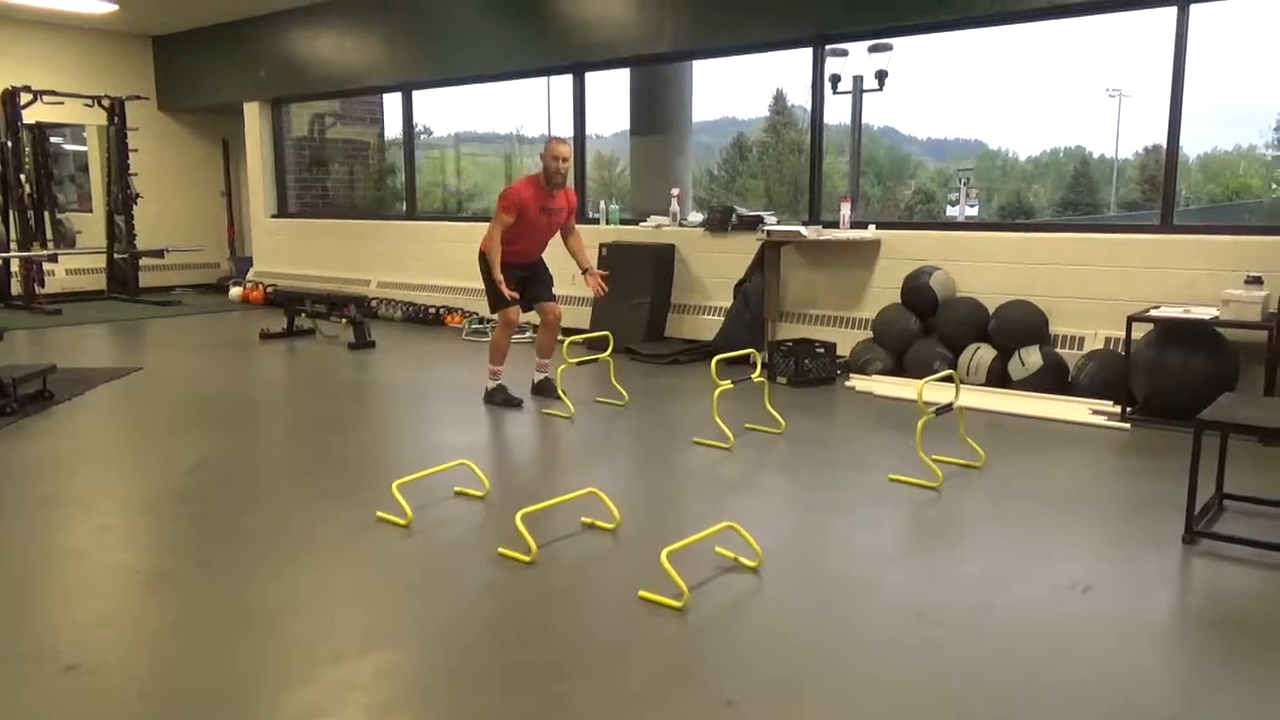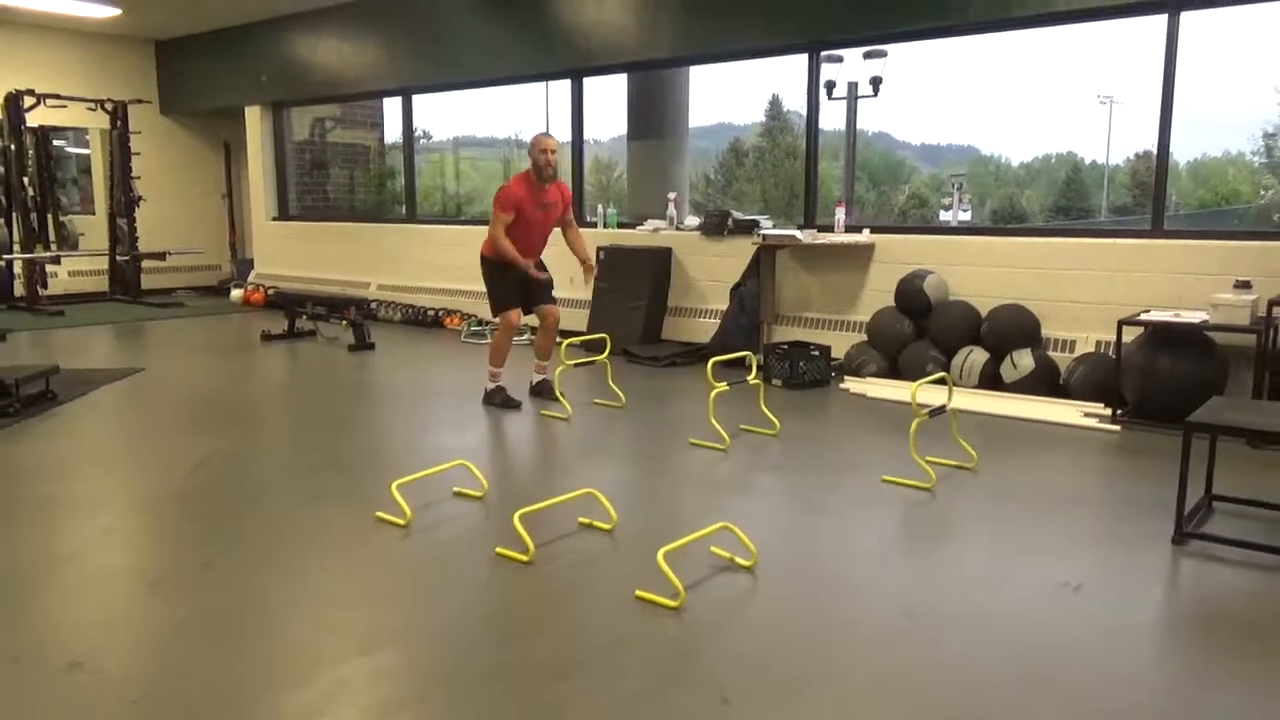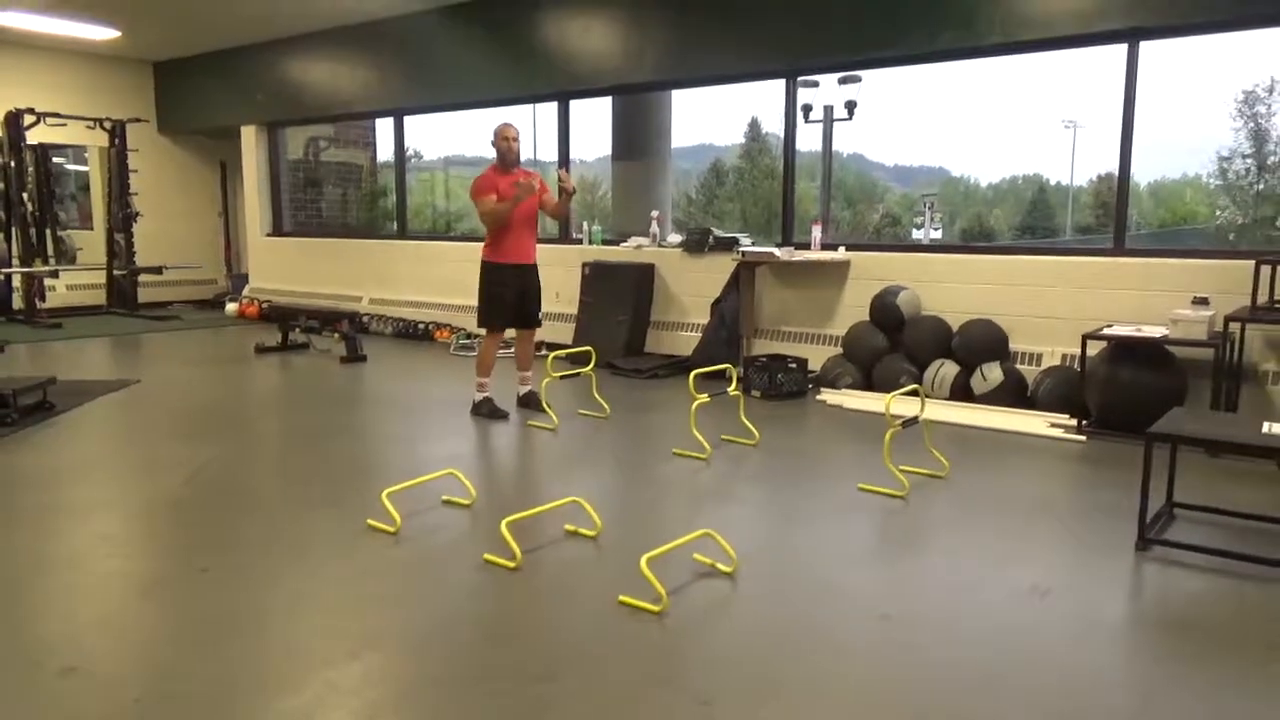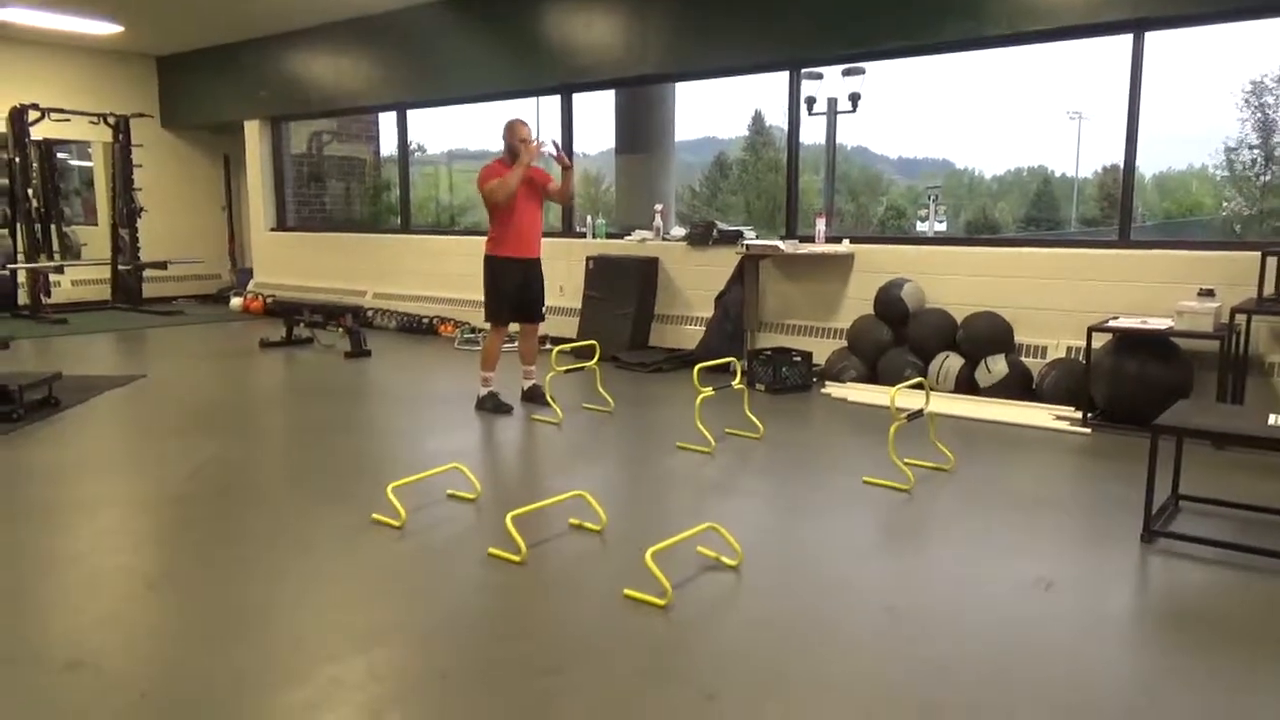
dt=0.5s
person 1, frame 1
left shoulder: (569, 198)
right shoulder: (519, 192)
left elbow: (570, 234)
right elbow: (494, 234)
left wrist: (587, 269)
right wrist: (497, 275)
left hip: (531, 261)
right hip: (500, 259)
left knee: (553, 315)
right knee: (510, 317)
left ankle: (541, 378)
right ankle: (494, 386)
person 1, frame 2
left shoulder: (562, 192)
right shoulder: (512, 191)
left elbow: (569, 227)
right elbow: (496, 235)
left wrist: (585, 259)
right wrist: (521, 264)
left hip: (533, 263)
right hip: (499, 262)
left knee: (551, 317)
right knee: (510, 321)
left ankle: (540, 380)
right ankle: (493, 387)
person 1, frame 3
left shoulder: (532, 178)
right shoulder: (485, 180)
left elbow: (557, 214)
right elbow: (489, 219)
left wrist: (567, 194)
right wrist: (517, 196)
left hip: (528, 266)
right hip: (498, 267)
left knee: (527, 332)
right knee: (494, 333)
left ankle: (525, 391)
right ankle: (481, 398)
person 1, frame 4
left shoulder: (537, 173)
right shoulder: (491, 172)
left elbow: (565, 198)
right elbow: (499, 196)
left wrist: (566, 168)
right wrist: (522, 163)
left hip: (531, 261)
right hip: (501, 260)
left knee: (531, 325)
right knee: (499, 326)
left ankle: (530, 385)
right ankle: (486, 392)
